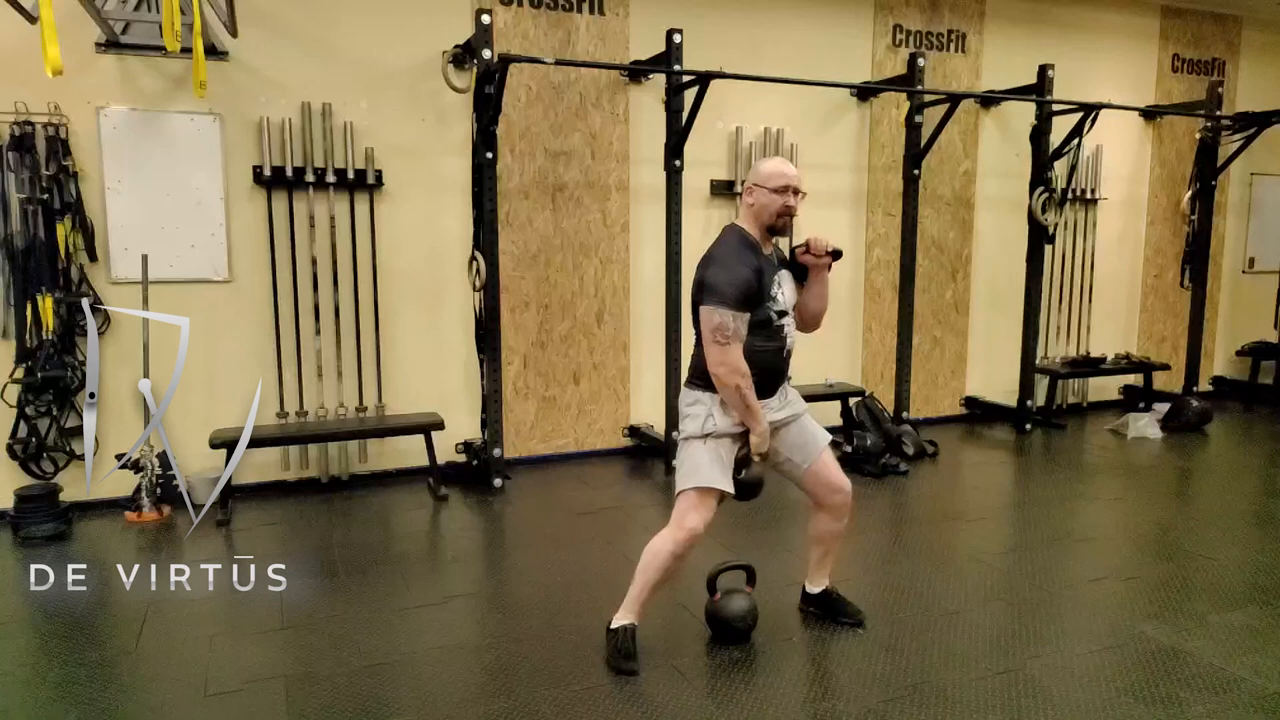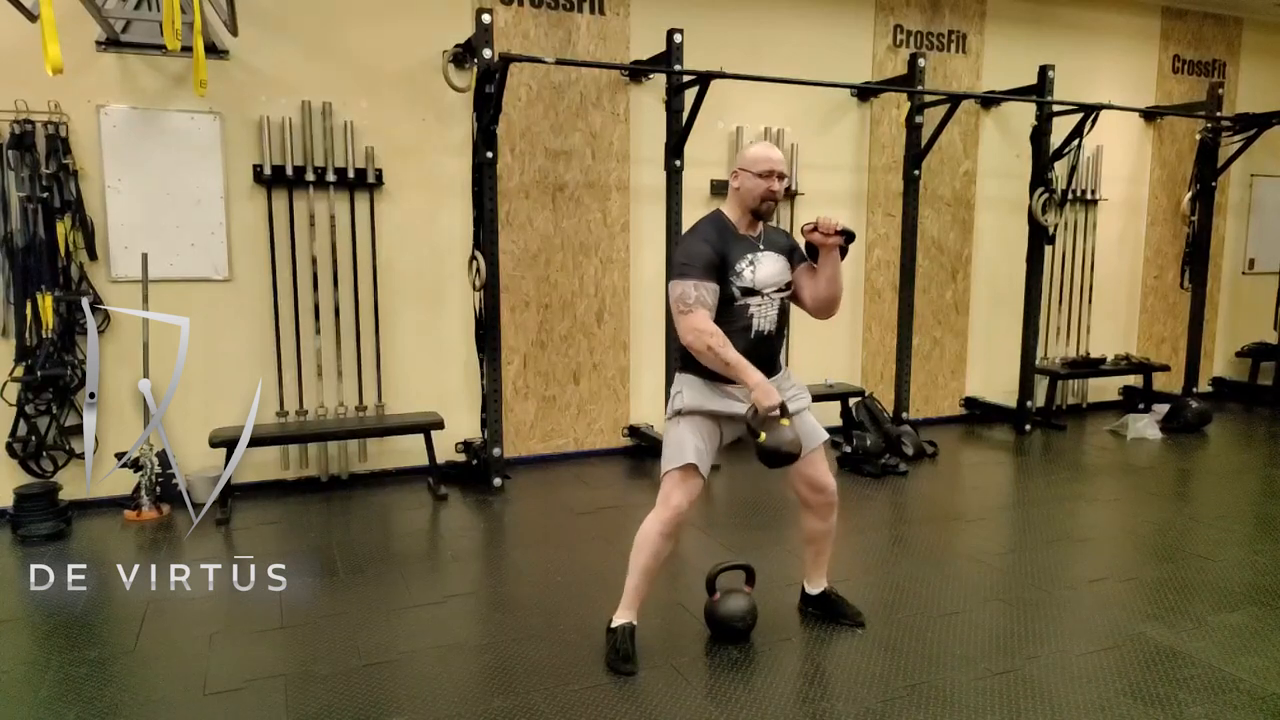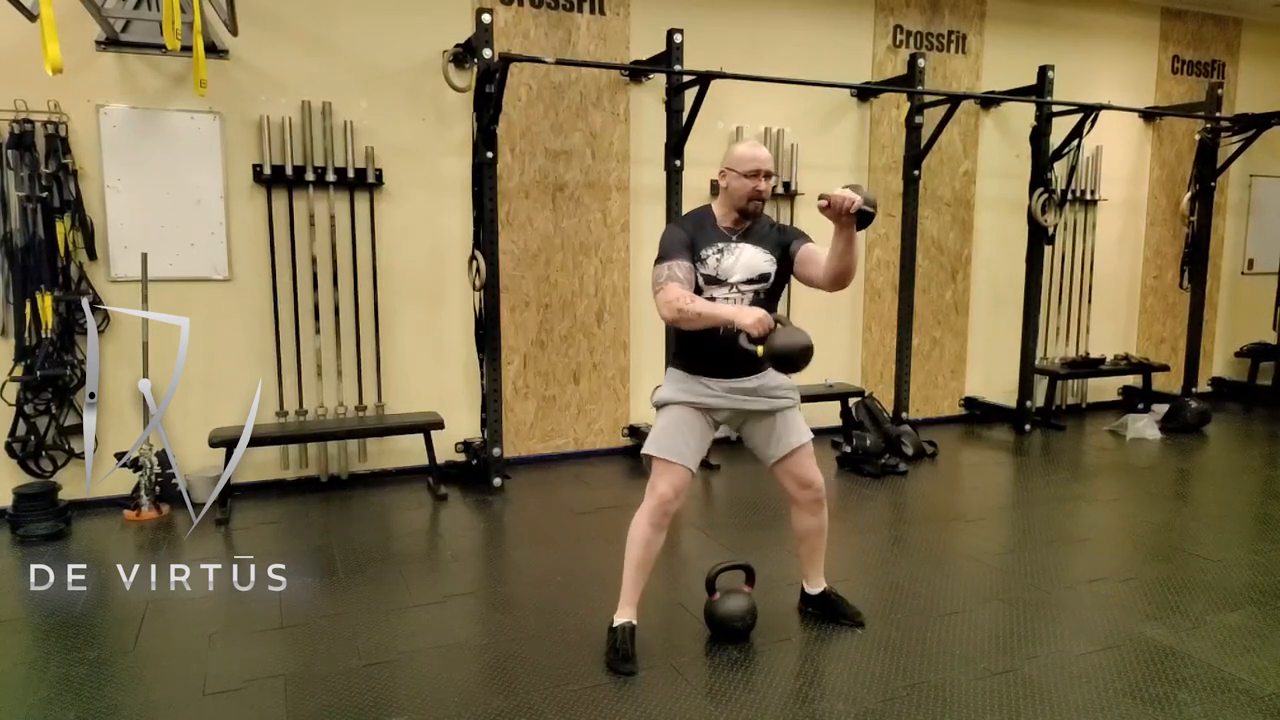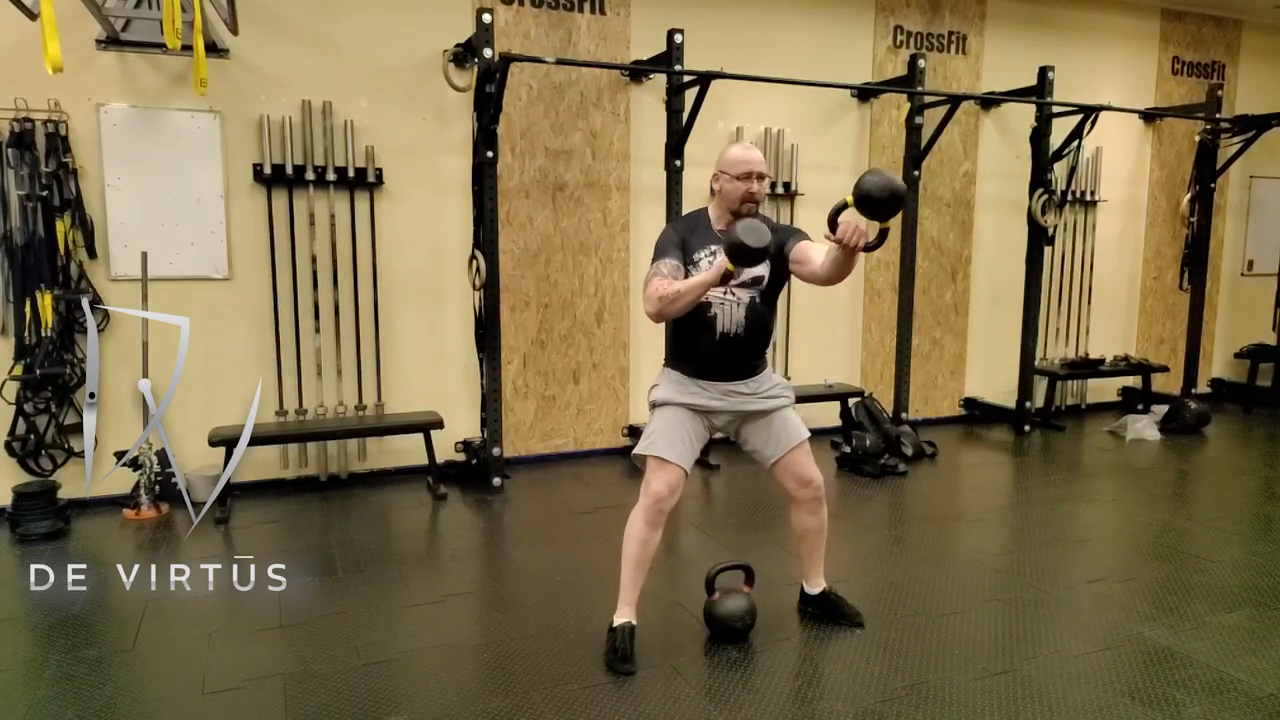
dt=1s
person 1, frame 1
left shoulder: (774, 255)
right shoulder: (731, 264)
left elbow: (806, 321)
right elbow: (724, 363)
left wrist: (818, 270)
right wrist: (754, 425)
left hip: (776, 399)
right hip: (718, 405)
left knee: (837, 494)
right knee: (689, 525)
left ankle: (817, 591)
right ankle: (623, 622)
person 1, frame 2
left shoulder: (782, 243)
right shoulder: (703, 243)
left elbow: (823, 307)
right elbow: (695, 332)
left wrist: (829, 251)
right wrist: (752, 381)
left hip: (773, 384)
right hip: (706, 391)
left knee: (822, 492)
right knee: (673, 506)
left ankle: (816, 592)
right ankle: (623, 621)
person 1, frame 3
left shoulder: (780, 237)
right shoulder: (686, 232)
left elbow: (834, 277)
right elbow: (671, 306)
left wrist: (845, 227)
right wrist: (734, 313)
left hip: (762, 382)
right hip: (693, 384)
left knee: (810, 488)
right knee: (662, 498)
left ankle: (815, 592)
right ankle: (624, 620)
person 1, frame 4
left shoulder: (778, 237)
right shoulder: (682, 233)
left elbow: (823, 269)
right elbow: (656, 305)
left wrist: (848, 248)
right wrist: (718, 273)
left hip: (756, 385)
right hip: (686, 386)
left knee: (809, 486)
right knee: (656, 496)
left ankle: (814, 591)
right ankle: (623, 621)
